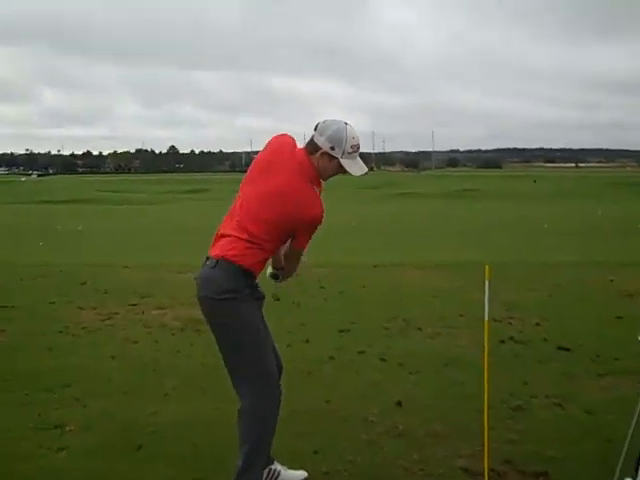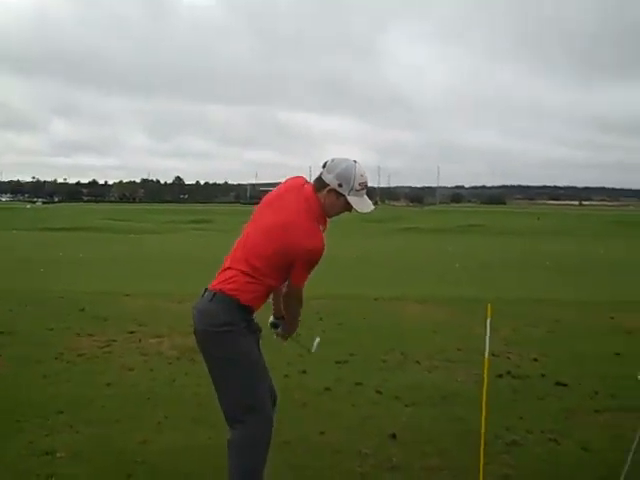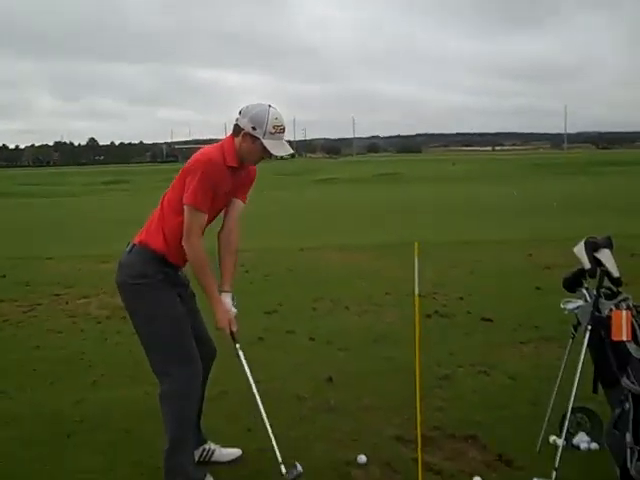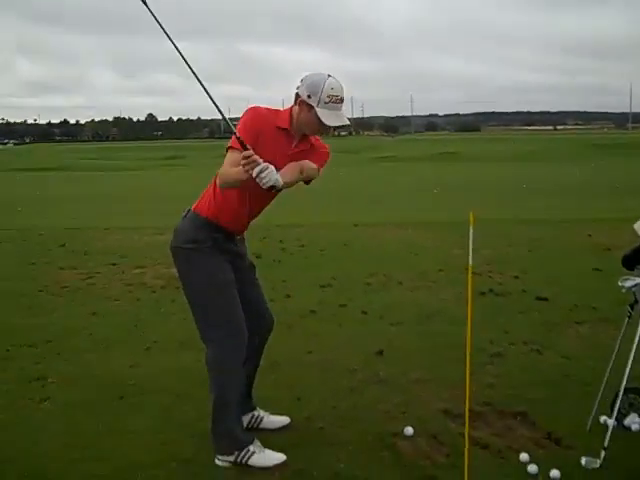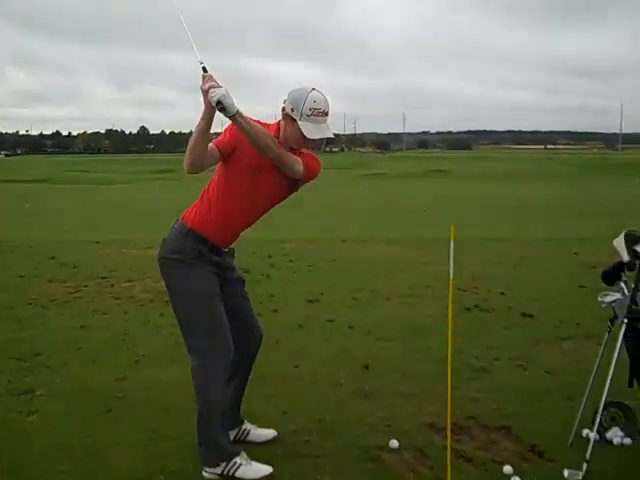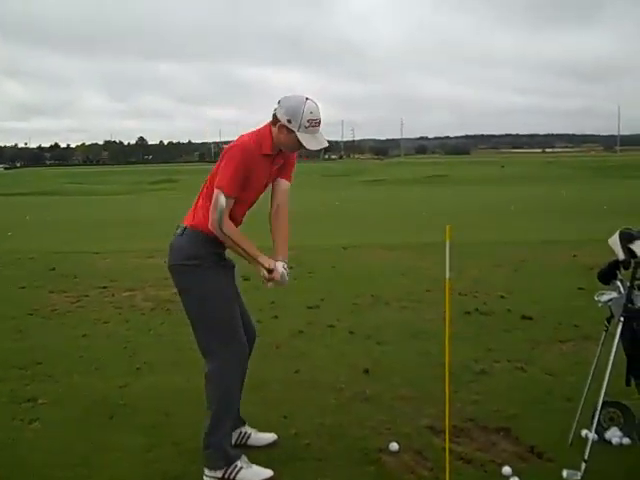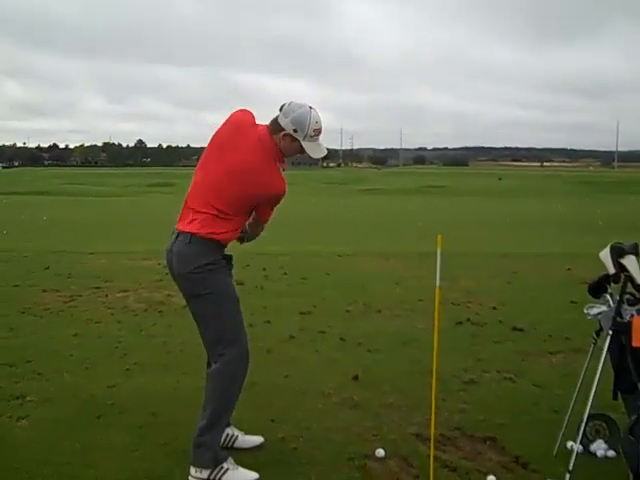
dt=0.3s
person 1, frame 1
left shoulder: (281, 144)
right shoulder: (310, 207)
right elbow: (290, 258)
right wrist: (282, 269)
left hip: (223, 276)
right hip: (229, 286)
left knee: (268, 370)
right knee: (262, 387)
person 1, frame 2
left shoulder: (294, 186)
right shoulder: (311, 239)
right elbow: (293, 295)
left wrist: (280, 307)
right wrist: (291, 323)
left hip: (225, 310)
right hip: (224, 319)
left knee: (263, 403)
right knee: (254, 420)
person 1, frame 3
left shoulder: (245, 171)
right shoulder: (208, 162)
left elbow: (229, 231)
right elbow: (191, 241)
left wrist: (226, 294)
right wrist: (217, 303)
left hip: (168, 270)
right hip: (145, 270)
left knee: (202, 354)
right knee: (181, 370)
left ankle: (193, 445)
person 1, frame 4
left shoulder: (318, 153)
right shoulder: (257, 118)
left elbow: (292, 173)
right elbow: (225, 178)
left wrist: (272, 175)
right wrist: (248, 170)
left hip: (232, 240)
right hip: (199, 236)
left knee: (258, 324)
right knee: (228, 337)
left ankle: (241, 410)
right ankle: (230, 444)
person 1, frame 5
left shoulder: (309, 165)
right shoulder: (243, 129)
left elbow: (272, 152)
right elbow: (192, 165)
left wrist: (234, 112)
right wrist: (209, 112)
left hip: (220, 254)
right hip: (186, 249)
left knee: (247, 338)
right knee: (214, 350)
left ankle: (229, 423)
person 1, frame 6
left shoulder: (286, 156)
right shoulder: (245, 149)
left elbow: (280, 209)
right elbow: (217, 221)
left wrist: (280, 261)
right wrist: (261, 259)
left hip: (206, 251)
right hip: (196, 251)
left knee: (242, 337)
right knee: (227, 352)
left ankle: (229, 426)
person 1, frame 7
left shoulder: (241, 122)
right shoulder: (274, 184)
right wrist: (247, 230)
left hip: (183, 248)
right hip: (203, 257)
left knee: (224, 344)
right knee: (232, 353)
left ankle: (216, 427)
